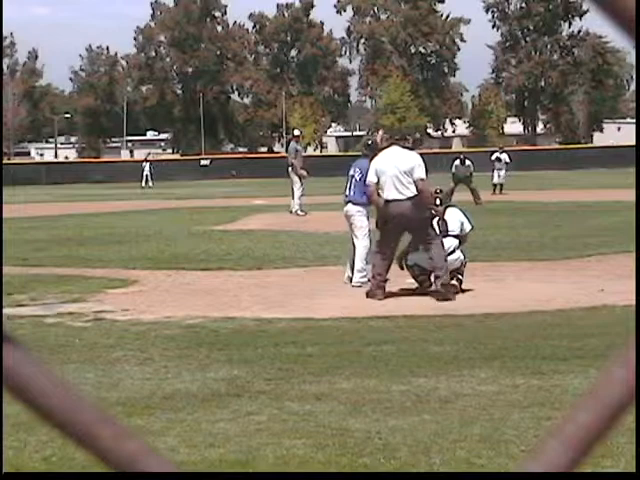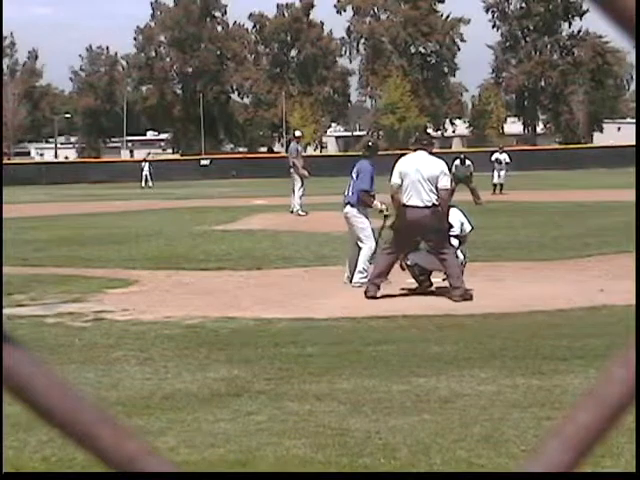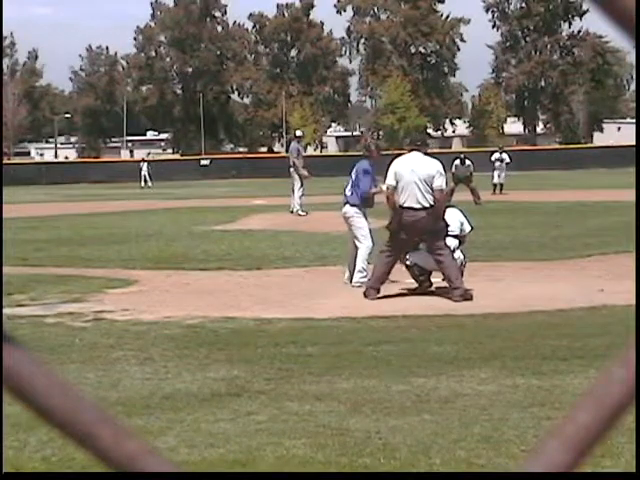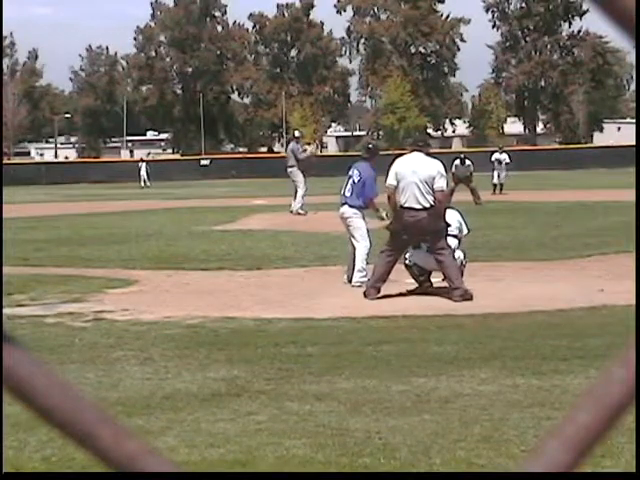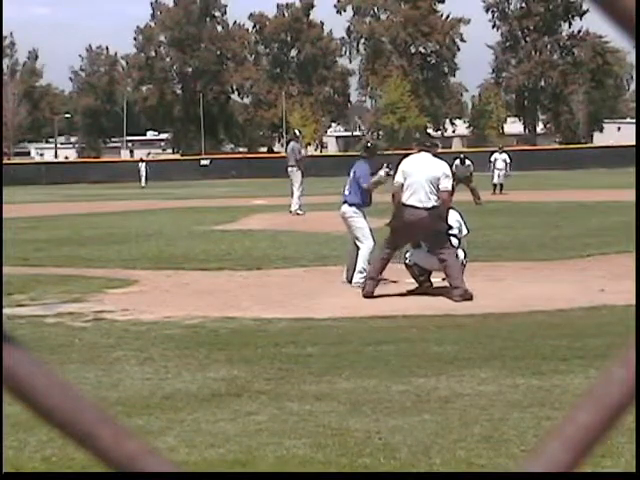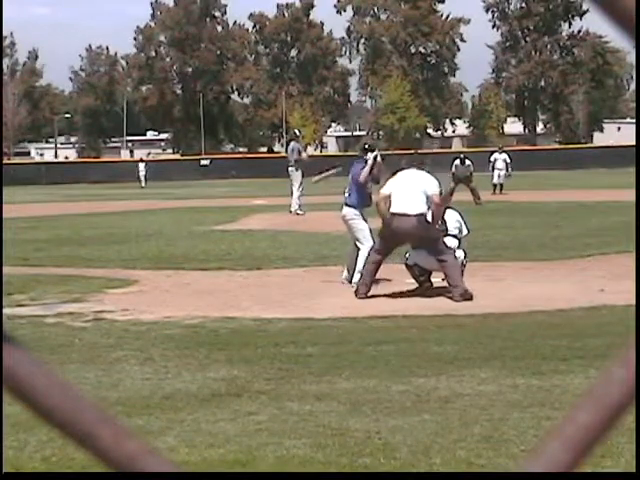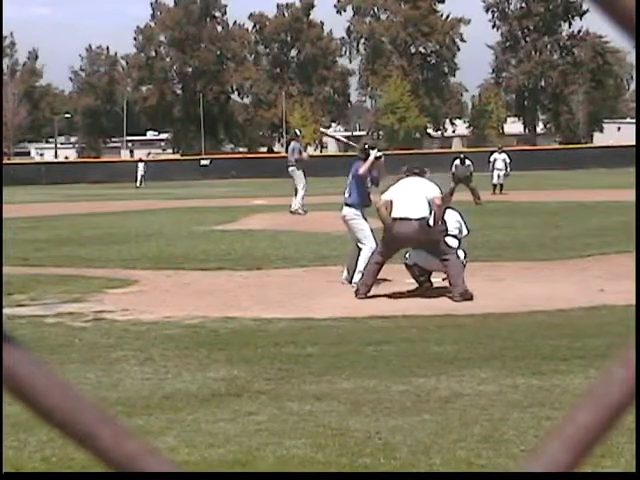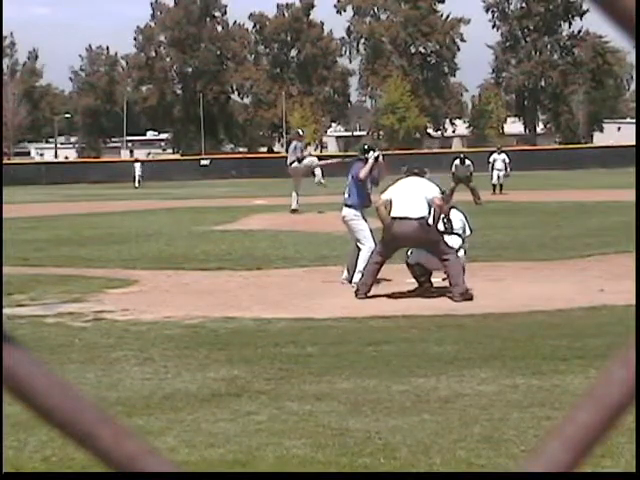
dt=0.5s
person 1, frame 1
left shoulder: (377, 160)
right shoulder: (412, 157)
left elbow: (371, 191)
right elbow: (422, 187)
left wrist: (382, 210)
right wrist: (428, 207)
left hip: (390, 209)
right hip: (413, 206)
left knee: (384, 249)
right knee: (432, 242)
left ankle: (377, 288)
right ankle: (442, 282)
person 1, frame 2
left shoulder: (403, 161)
right shoulder: (439, 164)
left elbow: (394, 193)
right elbow: (444, 196)
left wrist: (400, 214)
right wrist: (443, 218)
left hip: (407, 214)
right hip: (430, 214)
left knee: (390, 250)
right knee: (445, 251)
left ankle: (372, 287)
right ankle: (458, 290)
person 1, frame 3
left shoulder: (397, 162)
right shoulder: (434, 164)
left elbow: (389, 193)
right elbow: (439, 197)
left wrist: (396, 214)
right wrist: (438, 218)
left hip: (404, 215)
right hip: (427, 215)
left knee: (389, 252)
right knee: (442, 252)
left ankle: (372, 289)
right ankle: (458, 290)
person 1, frame 4
left shoulder: (399, 163)
right shoulder: (435, 164)
left elbow: (390, 193)
right elbow: (440, 198)
left wrist: (397, 215)
right wrist: (439, 218)
left hip: (405, 215)
right hip: (428, 216)
left knee: (389, 252)
right knee: (443, 252)
left ankle: (372, 289)
right ankle: (458, 290)
person 1, frame 5
left shoulder: (407, 161)
right shoulder: (442, 166)
left elbow: (396, 192)
right elbow: (445, 198)
left wrist: (398, 213)
right wrist: (441, 218)
left hip: (406, 213)
right hip: (429, 215)
left knee: (387, 248)
right knee: (446, 252)
left ankle: (369, 285)
right ankle: (459, 290)
person 1, frame 6
left shoulder: (396, 177)
right shoulder: (428, 178)
left elbow: (380, 201)
right elbow: (436, 201)
left wrist: (387, 222)
right wrist: (434, 224)
left hip: (395, 223)
right hip: (419, 223)
left knee: (377, 253)
right knee: (445, 253)
left ankle: (362, 289)
right ankle: (459, 291)
person 1, frame 7
left shoulder: (397, 185)
right shoulder: (429, 185)
left elbow: (381, 205)
right elbow: (439, 204)
left wrist: (389, 228)
right wrist: (435, 226)
left hip: (398, 227)
right hip: (421, 227)
left knee: (379, 255)
right knee: (449, 254)
left ankle: (363, 289)
right ankle: (459, 292)
person 1, frame 8
left shoulder: (396, 184)
right shoulder: (428, 184)
left elbow: (380, 205)
right elbow: (438, 203)
left wrist: (388, 226)
right wrist: (434, 226)
left hip: (396, 226)
right hip: (419, 226)
left knee: (378, 255)
right knee: (449, 254)
left ankle: (362, 290)
right ankle: (459, 292)
person 2, frame 1
left shoulder: (355, 164)
right shoulder: (369, 167)
left hip: (349, 207)
right hip: (358, 209)
left knee: (357, 242)
right knee: (363, 244)
left ankle: (350, 275)
right ankle: (359, 279)
person 2, frame 2
left shoulder: (359, 164)
right shoulder: (367, 167)
right elbow: (362, 193)
left wrist: (375, 203)
right wrist: (375, 205)
left hip: (350, 208)
right hip: (357, 210)
left knee: (356, 244)
right knee: (369, 244)
left ankle: (350, 276)
right ankle: (359, 279)
person 2, frame 3
left shoulder: (360, 164)
right shoulder: (366, 168)
left elbow: (368, 187)
right elbow: (365, 192)
left wrist: (379, 188)
right wrist: (382, 189)
left hip: (349, 208)
right hip: (356, 210)
left knee: (357, 243)
right knee: (366, 244)
left ankle: (350, 276)
right ankle: (359, 279)
person 2, frame 4
left shoulder: (355, 166)
right shoulder: (369, 172)
right elbow: (368, 199)
right wrist: (379, 212)
left hip: (345, 208)
right hip: (354, 211)
left knee: (356, 243)
right knee: (363, 244)
left ankle: (350, 275)
right ankle: (358, 279)
person 2, frame 5
left shoulder: (361, 165)
right shoulder: (362, 167)
left elbow: (372, 184)
right elbow: (366, 185)
left wrist: (382, 174)
right wrist: (380, 175)
left hip: (350, 208)
right hip: (353, 210)
left knee: (359, 242)
right knee: (367, 243)
left ankle: (350, 275)
right ankle: (359, 279)
person 2, frame 6
left shoulder: (362, 165)
right shoulder: (358, 166)
left elbow: (374, 178)
right elbow: (361, 179)
left wrist: (377, 162)
right wrist: (370, 162)
left hip: (353, 210)
right hip: (353, 212)
left knee: (360, 243)
right knee: (366, 244)
left ankle: (348, 276)
right ankle: (357, 280)
person 2, frame 7
left shoulder: (364, 167)
right shoulder: (359, 164)
left elbow: (377, 181)
right elbow: (361, 173)
left wrist: (380, 164)
right wrist: (372, 158)
left hip: (354, 211)
right hip: (353, 212)
left knee: (360, 244)
right knee: (369, 245)
left ankle: (348, 276)
right ankle: (358, 279)
person 2, frame 8
left shoulder: (364, 167)
right shoulder: (358, 166)
left elbow: (377, 181)
right elbow: (361, 176)
left wrist: (380, 164)
right wrist: (371, 160)
left hip: (354, 212)
right hip: (353, 212)
left knee: (360, 244)
right knee: (368, 245)
left ankle: (347, 276)
right ankle: (358, 279)
